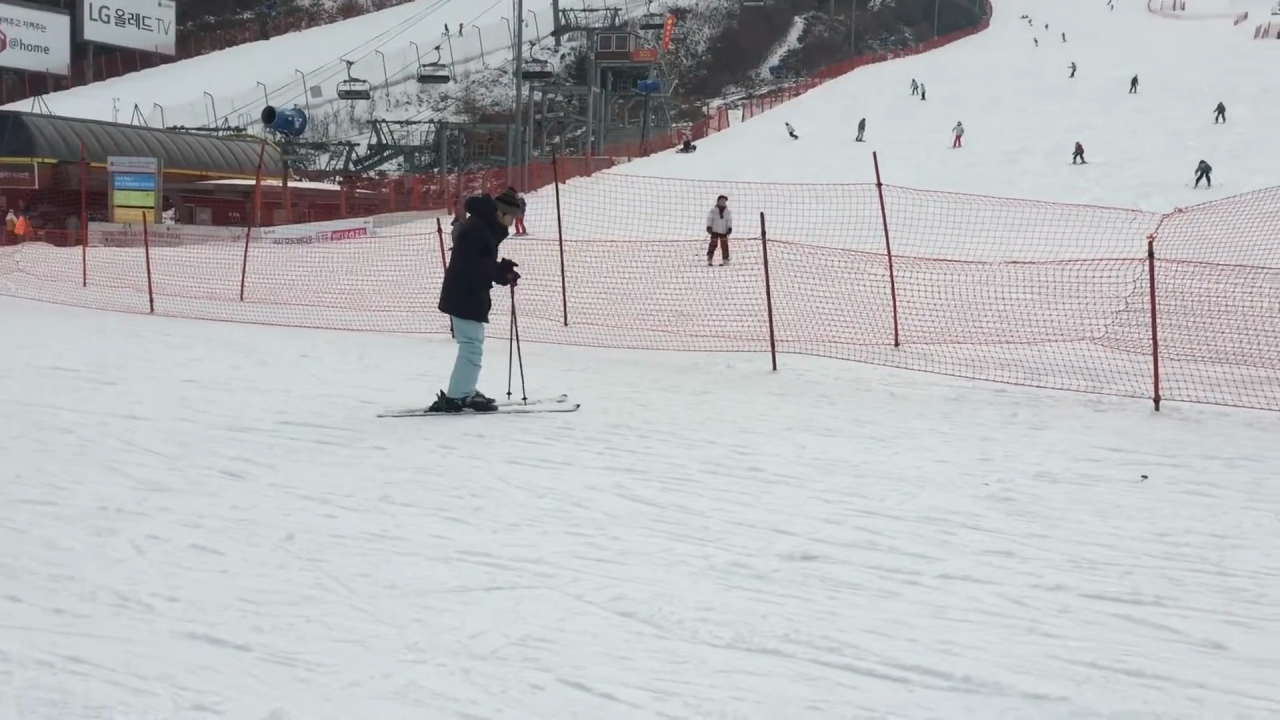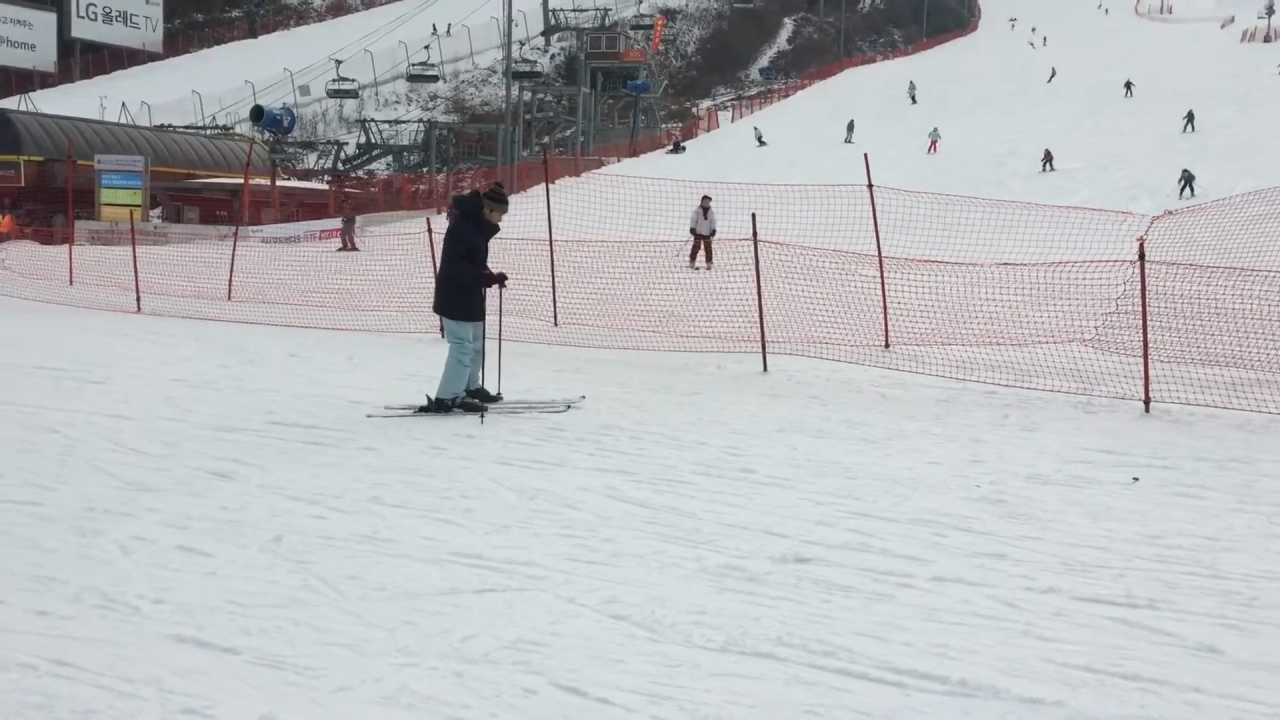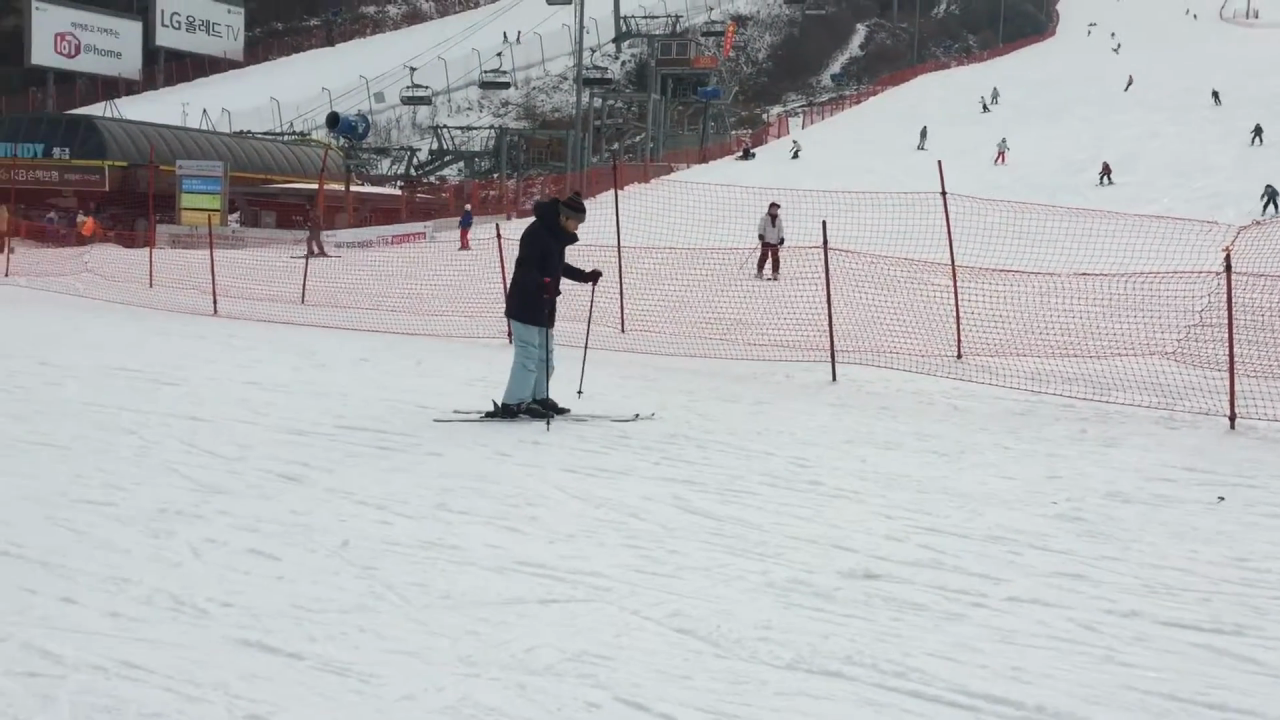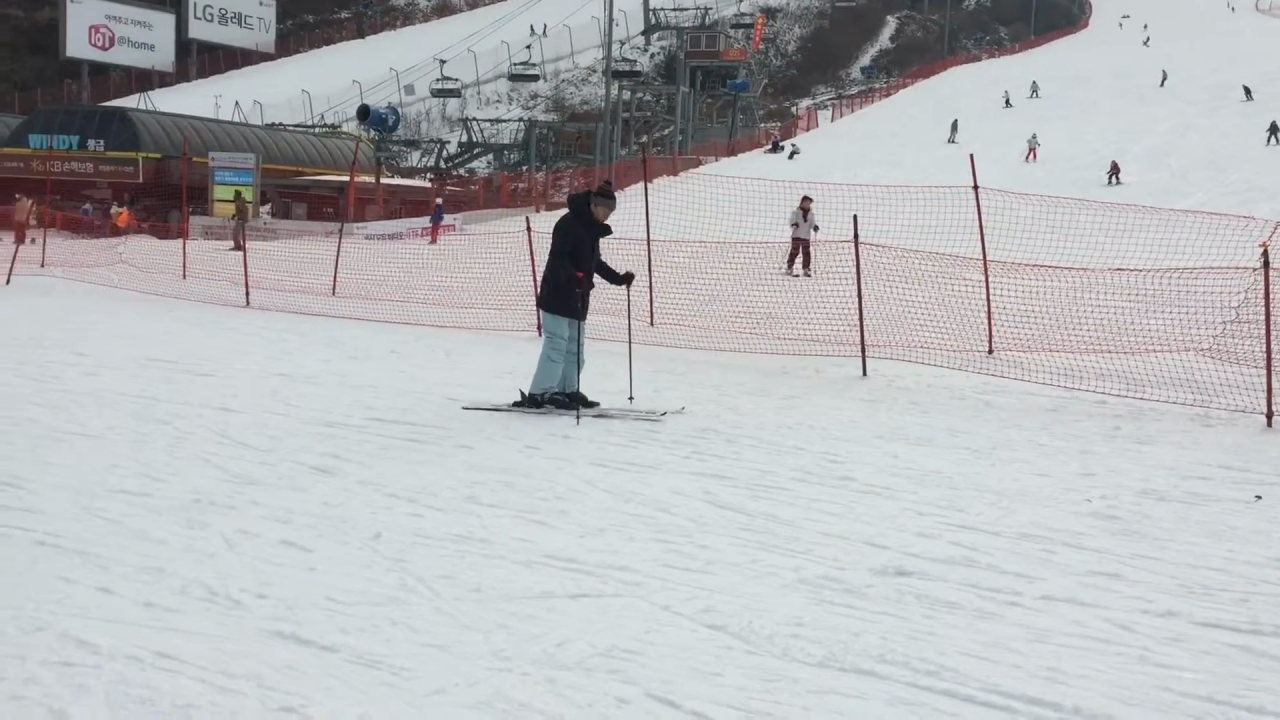
dt=0.4s
person 1, frame 1
left shoulder: (487, 226)
right shoulder: (476, 226)
right elbow: (468, 262)
left wrist: (503, 274)
right wrist: (500, 268)
left hip: (472, 294)
right hip: (464, 295)
left knee: (473, 344)
right knee: (471, 345)
left ankle: (463, 391)
right ankle: (457, 397)
person 1, frame 2
left shoulder: (478, 225)
right shoulder: (462, 226)
right elbow: (452, 264)
left wrist: (489, 276)
right wrist: (480, 276)
left hip: (469, 295)
right hip: (455, 296)
left knee: (476, 344)
right knee: (462, 346)
left ankle: (470, 387)
right ankle: (447, 397)
person 1, frame 3
left shoulder: (557, 235)
right shoulder: (536, 232)
right elbow: (524, 266)
left wrist: (584, 276)
right wrist: (539, 283)
left hip: (544, 303)
right hip: (525, 302)
left knee: (544, 354)
right knee: (528, 353)
left ankle: (538, 397)
right ankle: (513, 403)
person 1, frame 4
left shoulder: (593, 228)
right shoulder: (568, 223)
left elbow: (595, 261)
right elbow: (557, 257)
left wrist: (617, 278)
right wrist: (572, 276)
left hip: (577, 295)
right hip: (557, 293)
left knee: (575, 346)
right knee: (556, 344)
left ankle: (567, 389)
right ankle: (540, 393)
